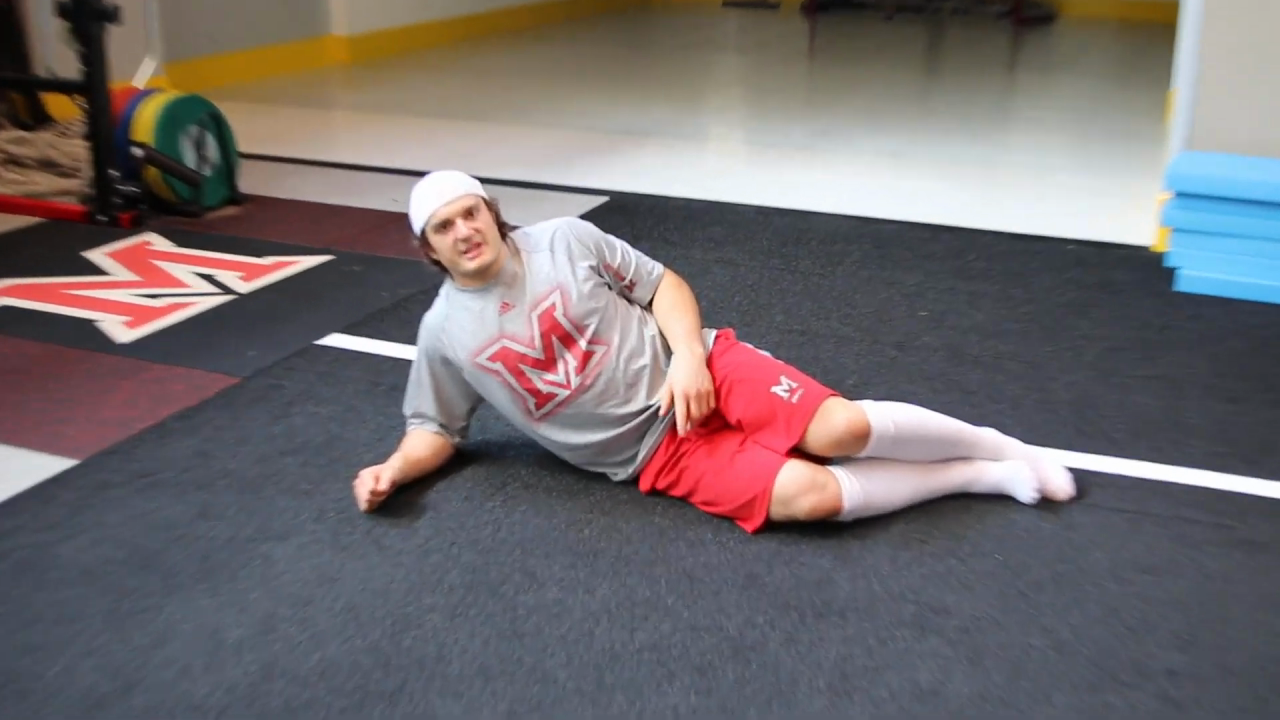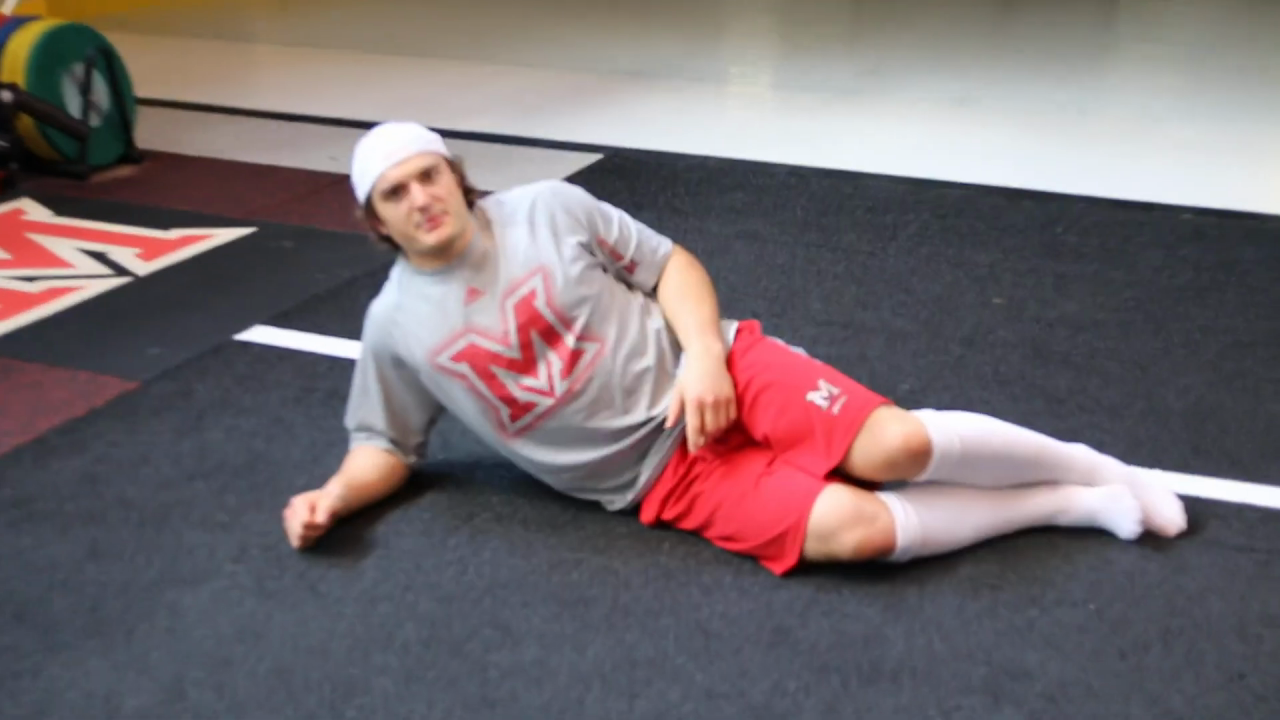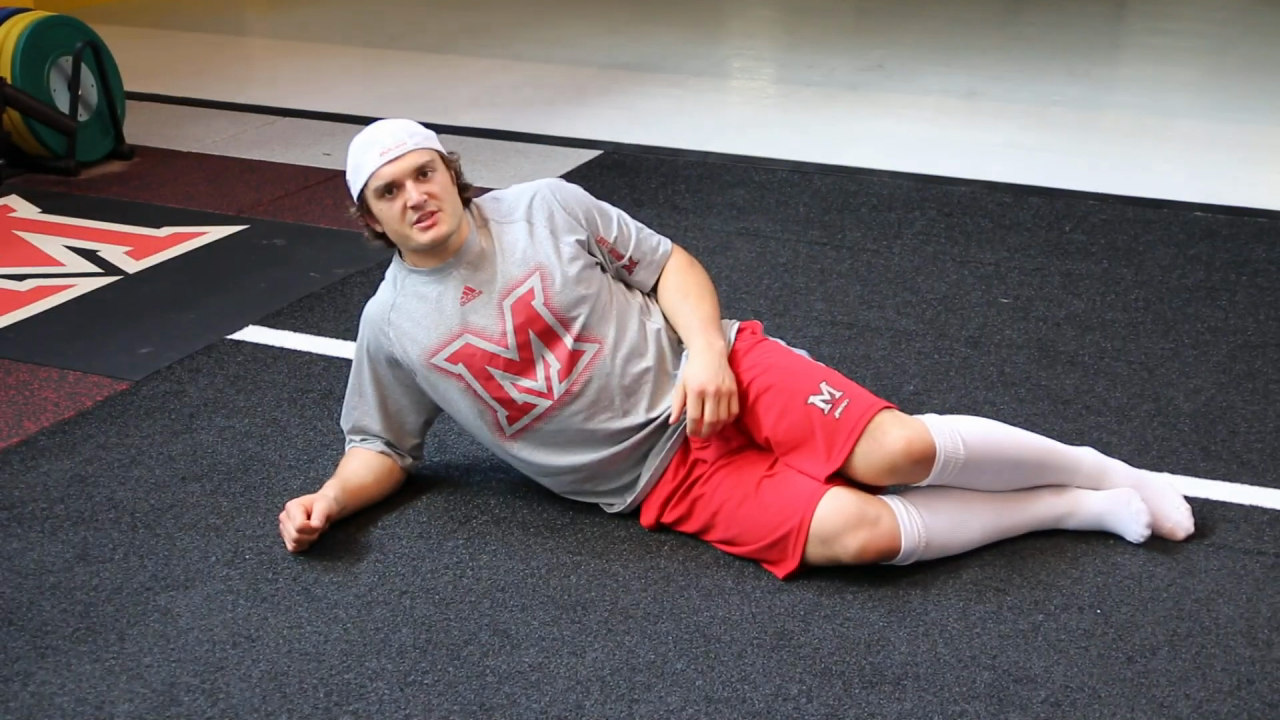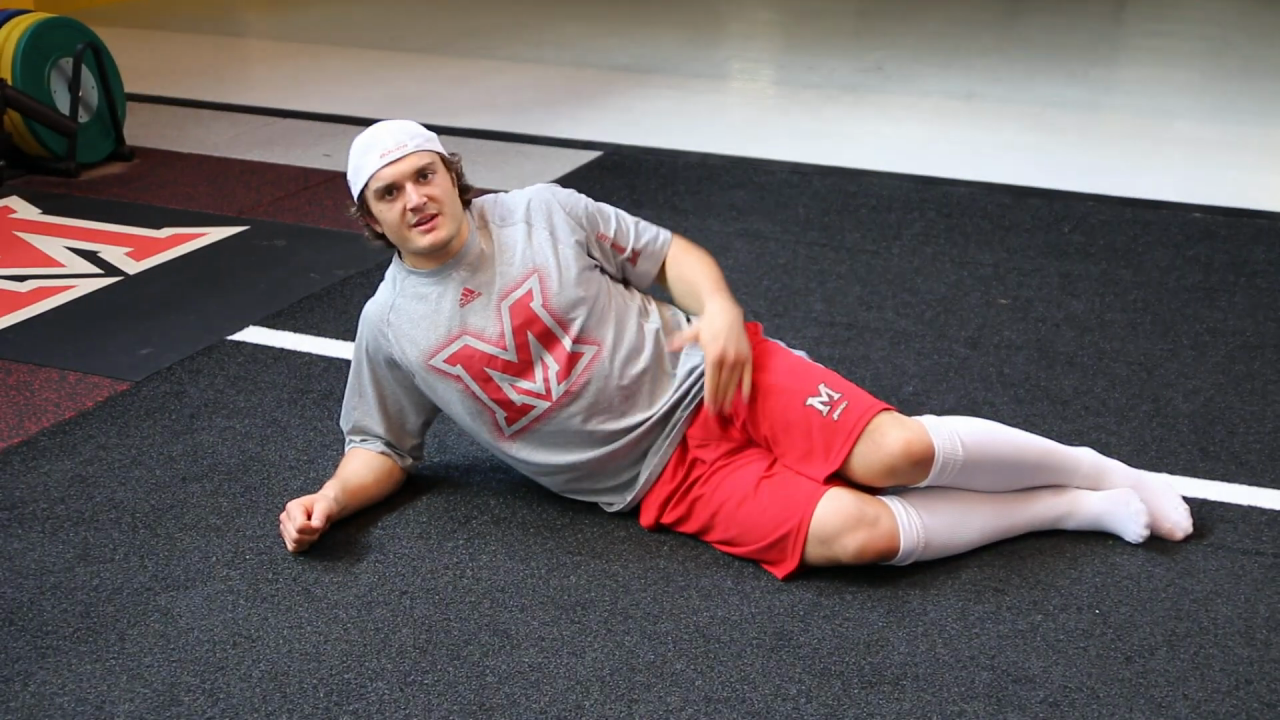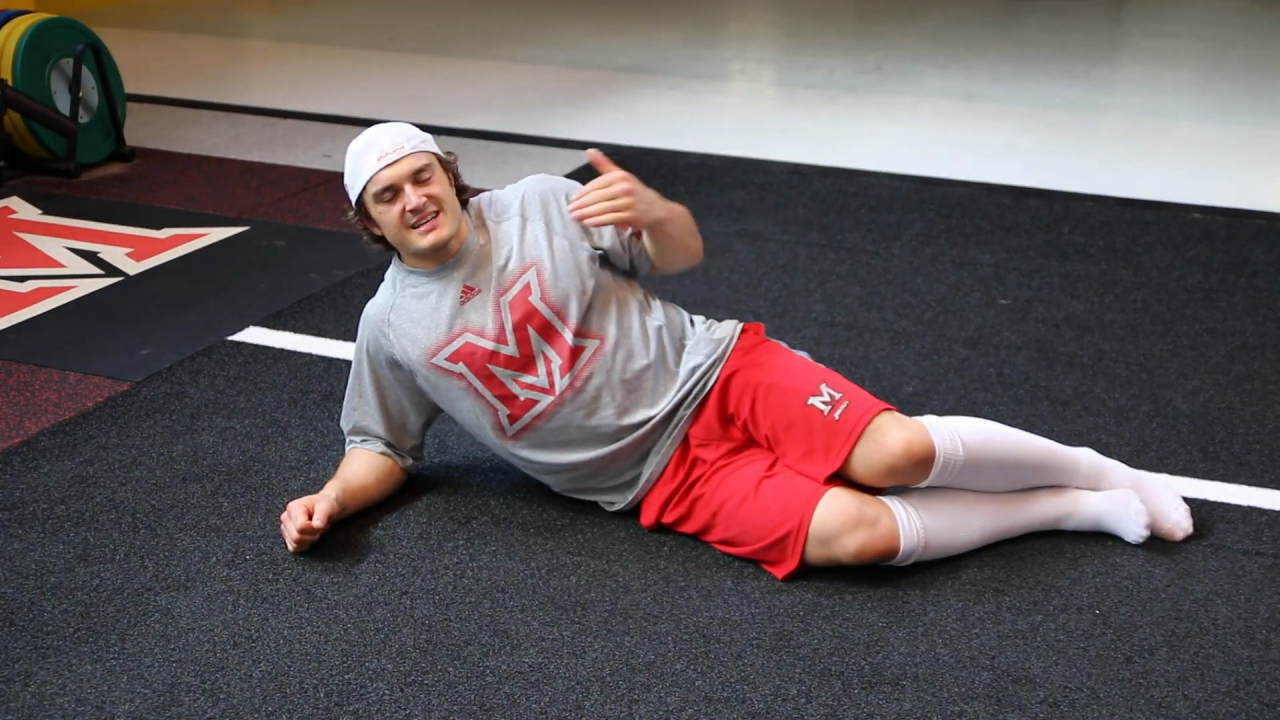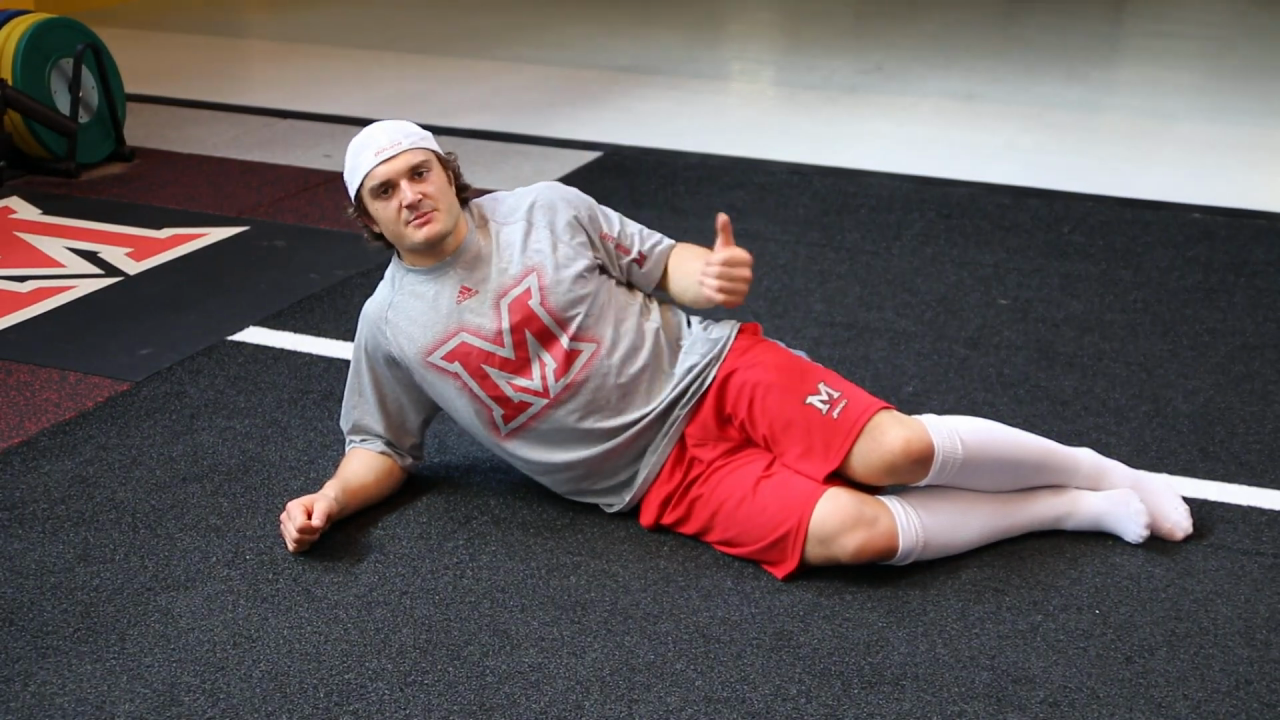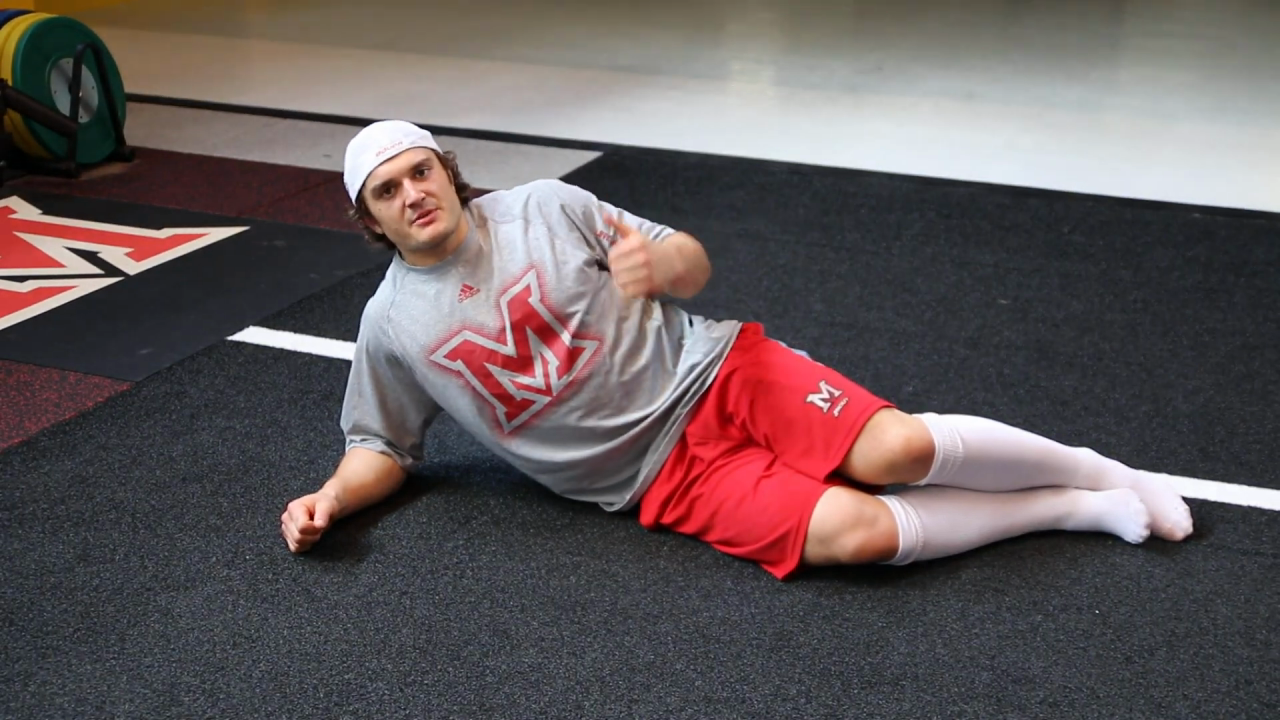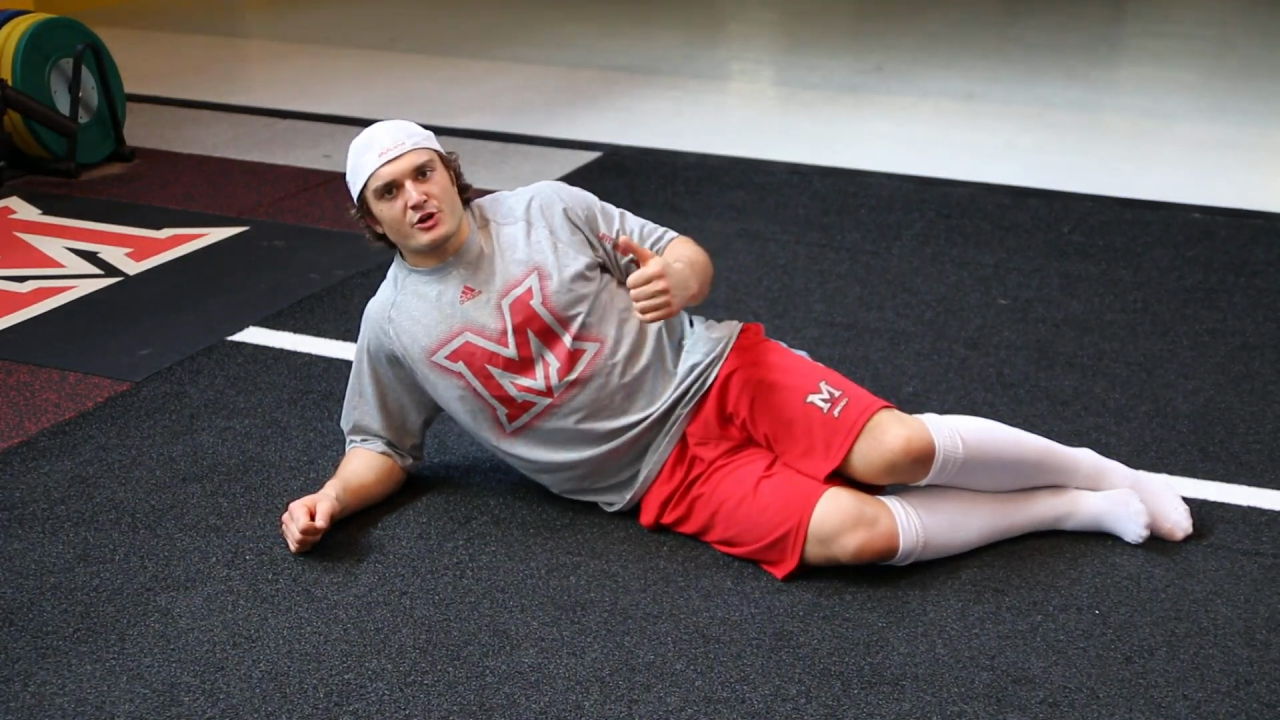
dt=0.3s
person 1, frame 1
left shoulder: (565, 238)
right shoulder: (444, 333)
left elbow: (662, 284)
right elbow: (436, 429)
left wrist: (689, 357)
right wrist: (391, 471)
left hip: (693, 374)
right hip: (652, 455)
left knee: (842, 428)
right knee: (809, 496)
left ankle: (1001, 446)
right ankle: (989, 478)
person 1, frame 2
left shoulder: (547, 208)
right shoulder: (397, 325)
left elbow: (670, 264)
right elbow: (386, 445)
left wrist: (704, 356)
right wrist: (333, 497)
left hip: (709, 377)
right hip: (661, 480)
left knee: (894, 448)
right knee: (854, 529)
person 1, frame 3
left shoulder: (545, 206)
right shoulder: (391, 326)
left elbow: (669, 265)
right elbow: (381, 447)
left wrist: (707, 351)
right wrist: (328, 499)
left hip: (704, 380)
right hip: (661, 479)
left knee: (898, 450)
right knee: (859, 535)
person 1, frame 4
left shoulder: (544, 210)
right shoulder: (390, 327)
left elbow: (671, 253)
right elbow: (382, 447)
left wrist: (720, 310)
right wrist: (329, 500)
left hip: (708, 384)
right hip: (662, 479)
left knee: (895, 453)
right knee: (857, 534)
person 1, frame 5
left shoulder: (541, 202)
right shoulder: (391, 327)
left elbow: (683, 252)
right elbow: (383, 446)
left wrist: (645, 207)
left hip: (708, 371)
right hip: (664, 476)
left knee: (899, 451)
right knee: (855, 535)
person 1, frame 6
left shoulder: (545, 208)
right shoulder: (389, 325)
left elbow: (669, 266)
right elbow: (383, 447)
left wrist: (716, 274)
left hip: (709, 374)
right hip: (663, 478)
left knee: (895, 451)
right knee: (855, 534)
person 1, frame 7
left shoulder: (544, 206)
right shoulder: (392, 325)
left elbow: (688, 260)
right elbow: (383, 447)
left wrist: (665, 270)
left hip: (708, 373)
right hip: (663, 476)
left knee: (897, 448)
right knee: (855, 535)
person 1, frame 8
left shoulder: (546, 207)
right shoulder: (392, 325)
left elbow: (690, 258)
right elbow: (383, 447)
left wrist: (677, 281)
right wrist: (330, 498)
left hip: (709, 375)
right hip: (664, 477)
left knee: (896, 450)
right knee: (853, 534)
